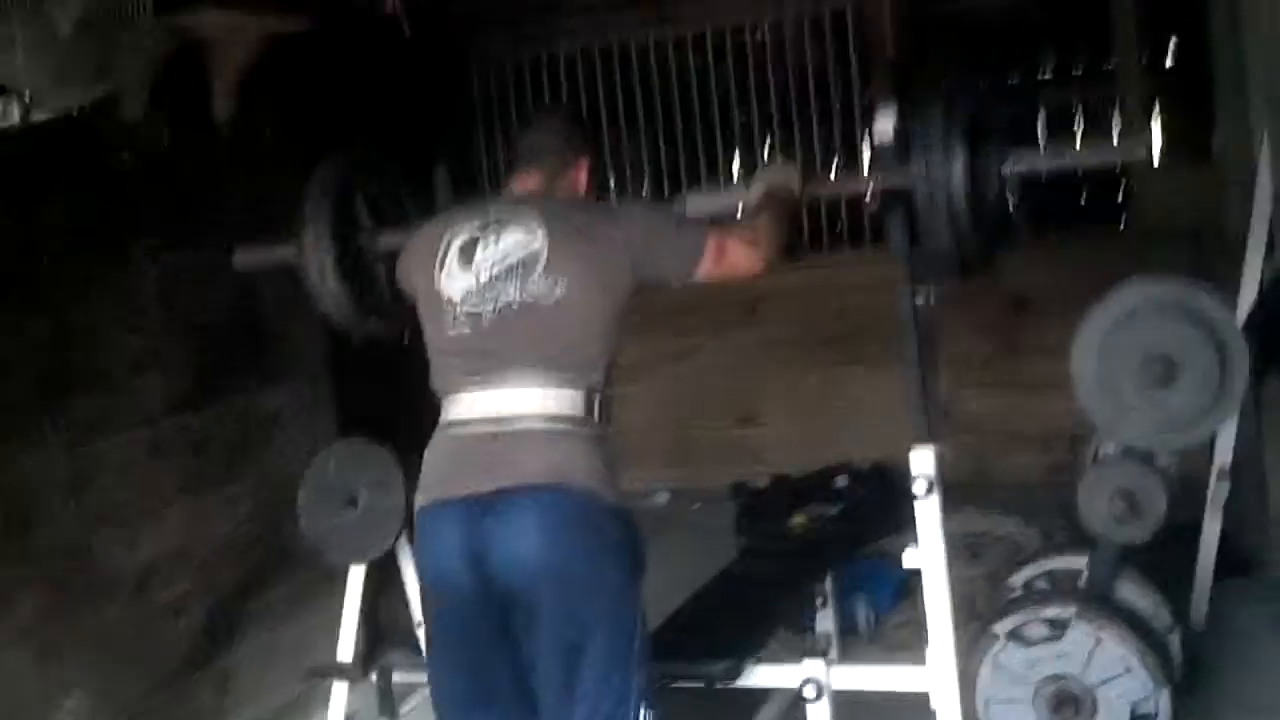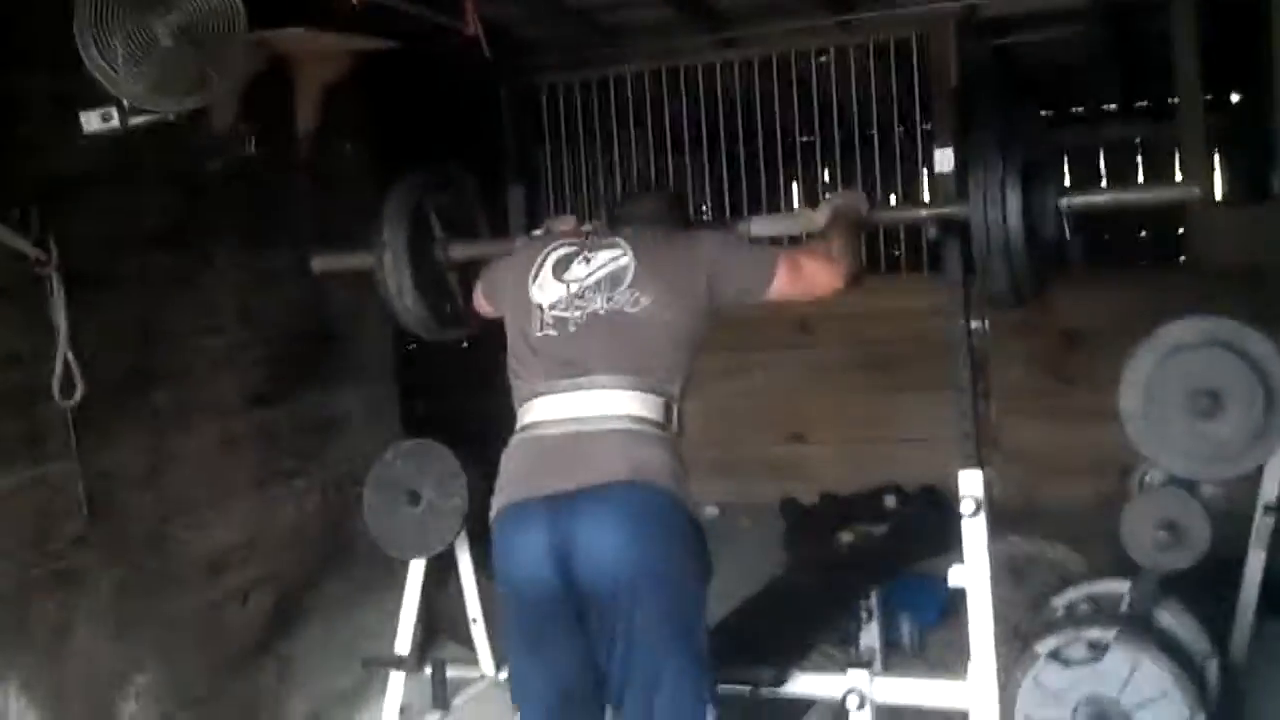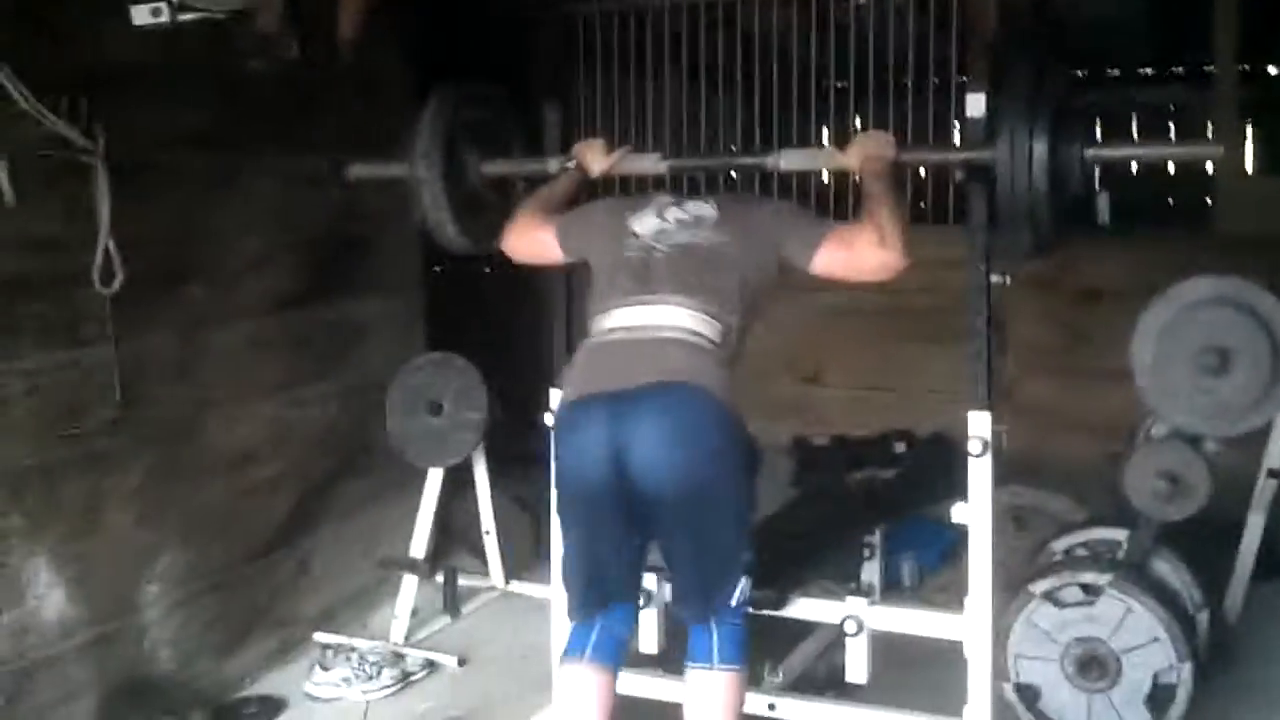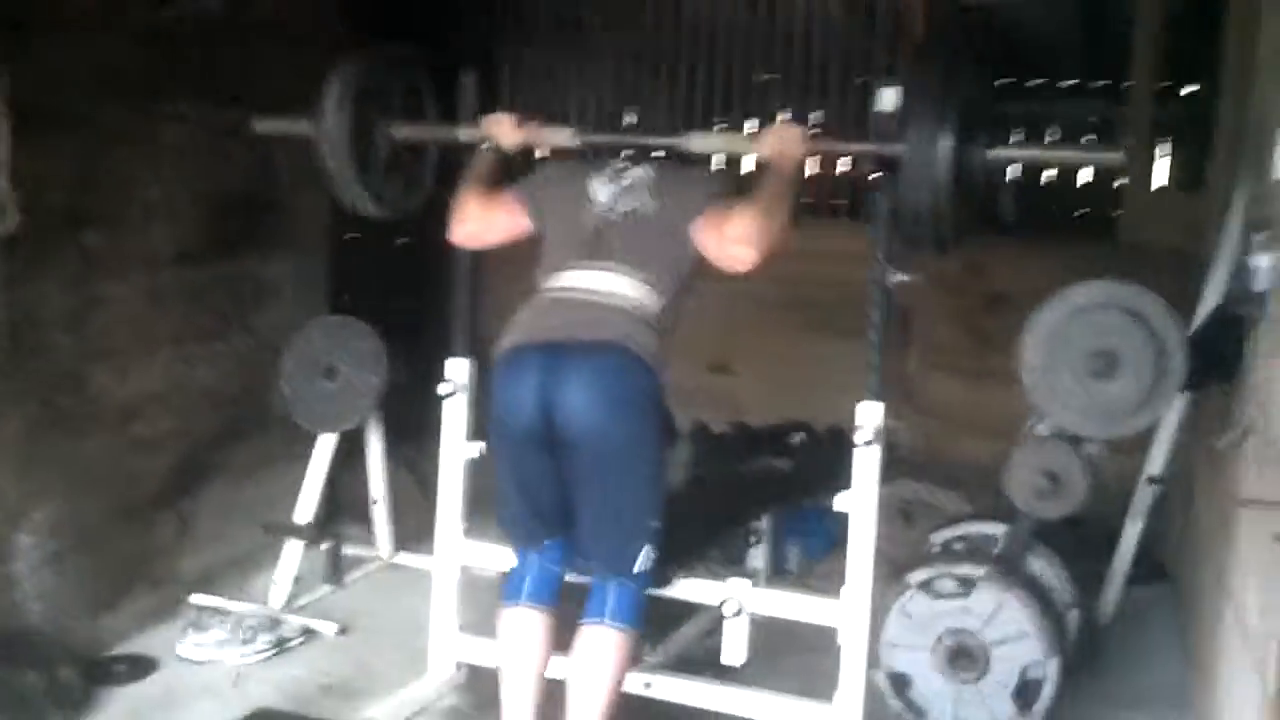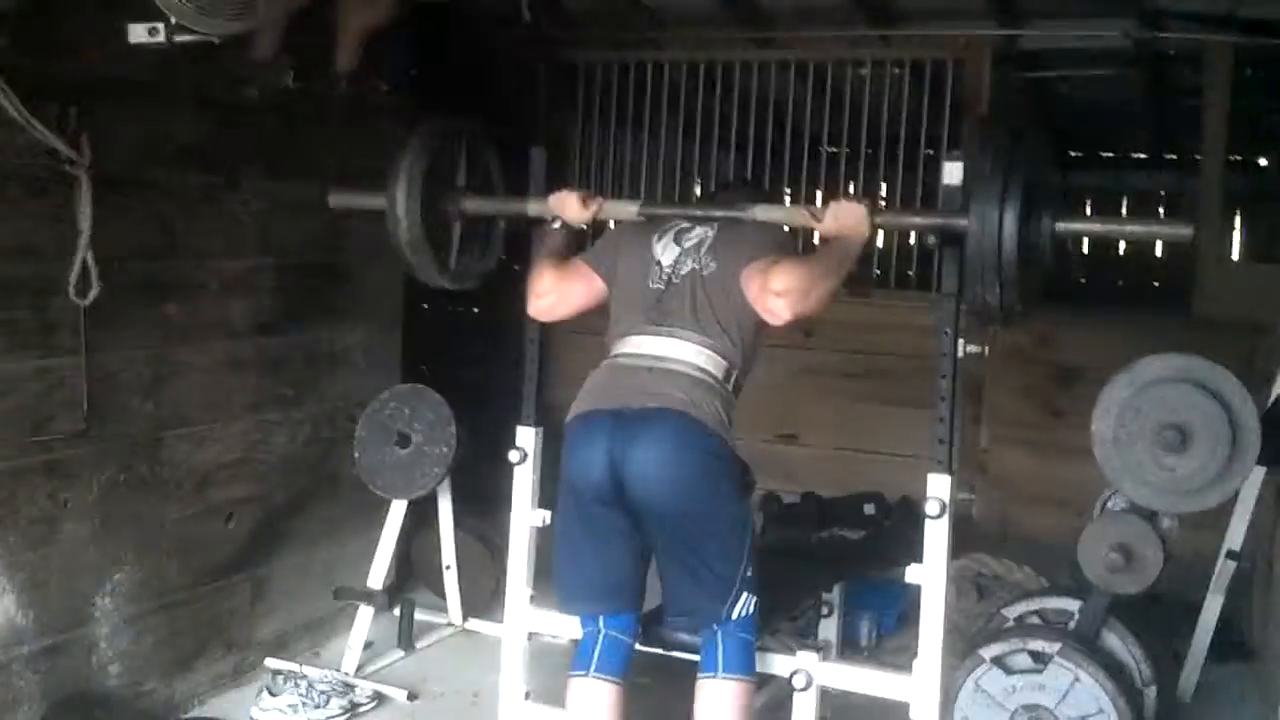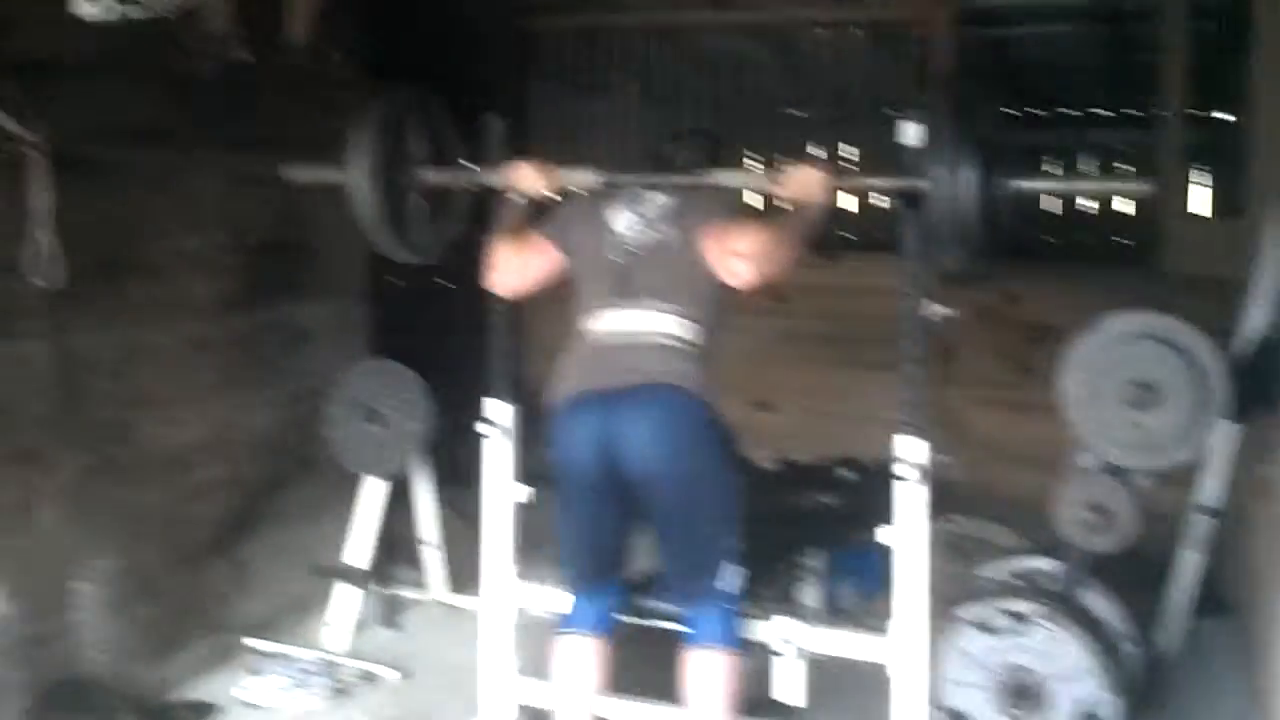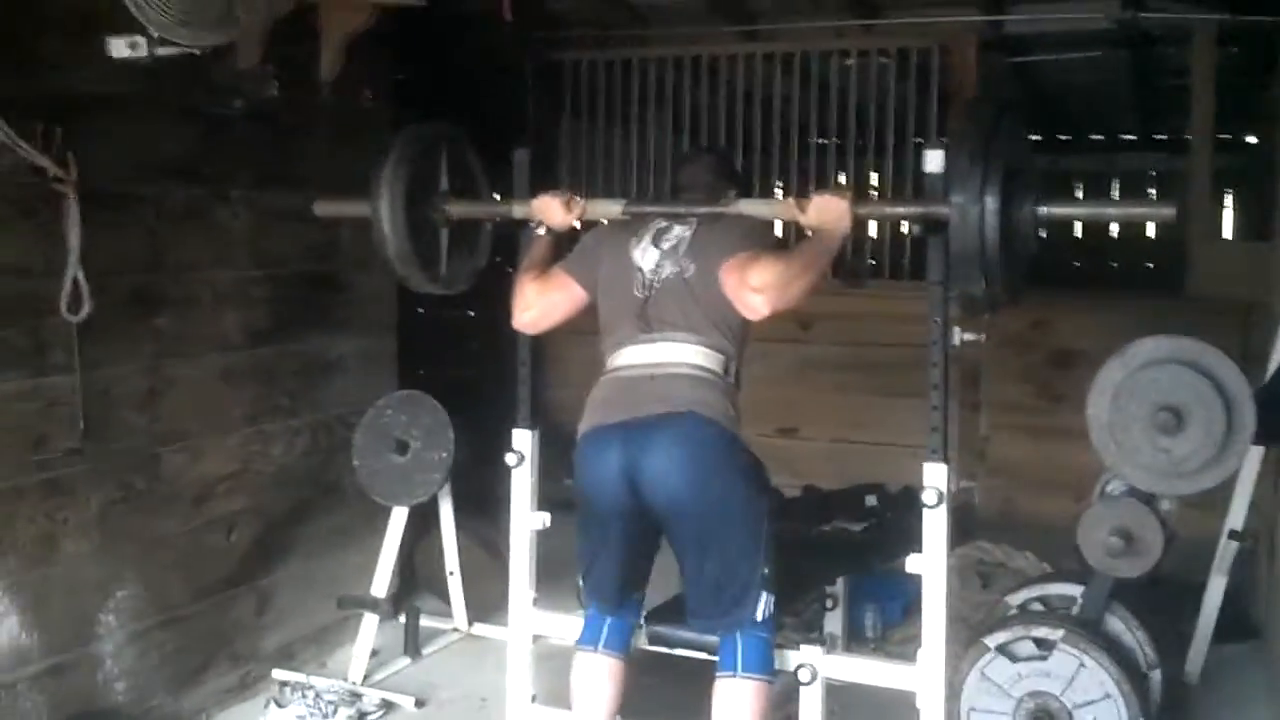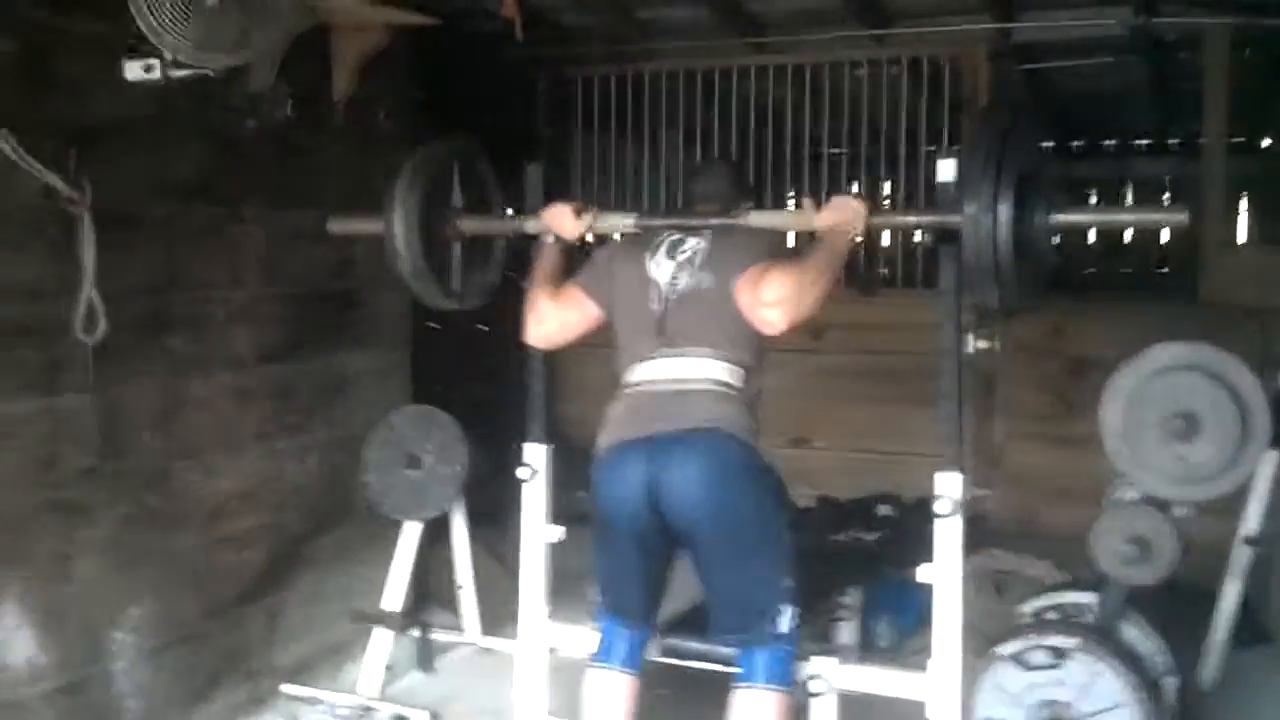
dt=0.5s
person 1, frame 1
left shoulder: (433, 242)
right shoulder: (610, 230)
right elbow: (748, 254)
right wrist: (777, 194)
left hip: (445, 509)
right hip: (556, 503)
person 1, frame 2
left shoulder: (526, 262)
right shoulder: (691, 253)
left elbow: (483, 300)
right elbow: (825, 272)
right wrist: (844, 216)
left hip: (521, 513)
right hip: (631, 506)
person 1, frame 3
left shoulder: (615, 215)
right shoulder: (761, 218)
left elbow: (517, 238)
right elbow: (882, 256)
left wrist: (578, 171)
right wrist: (873, 170)
left hip: (584, 413)
right hip: (685, 416)
left knee: (598, 614)
right knee: (715, 610)
person 1, frame 4
left shoulder: (568, 176)
right shoulder: (692, 186)
left elbow: (466, 226)
right elbow: (741, 247)
left wrist: (493, 148)
right wrist: (782, 166)
left hip: (521, 363)
right hip: (611, 373)
left knee: (537, 554)
right knee: (617, 575)
person 1, frame 5
left shoulder: (633, 237)
right shoulder: (759, 239)
left elbow: (543, 300)
right elbow: (781, 299)
left wrist: (561, 226)
right wrist: (845, 241)
left hip: (589, 431)
right hip: (679, 436)
left knee: (604, 627)
right knee: (726, 626)
person 1, frame 6
left shoulder: (588, 207)
right shoulder: (715, 204)
left elbow: (503, 274)
right elbow: (742, 261)
left wrist: (520, 198)
right wrist: (805, 205)
left hip: (578, 412)
right hip: (667, 411)
left knee: (590, 592)
right knee: (710, 598)
person 1, frame 7
left shoulder: (610, 238)
right shoulder: (737, 230)
left elbow: (528, 312)
right elbow: (758, 293)
left wrist: (546, 229)
right wrist: (827, 232)
left hip: (601, 440)
right hip: (692, 438)
left knee: (607, 611)
right knee: (744, 624)
person 1, frame 8
left shoulder: (622, 253)
right shoulder: (751, 242)
left elbow: (541, 328)
right elbow: (775, 308)
left wrist: (555, 241)
right wrist: (837, 236)
left hip: (621, 456)
right hip: (714, 453)
left knee: (621, 627)
right knee: (766, 640)
